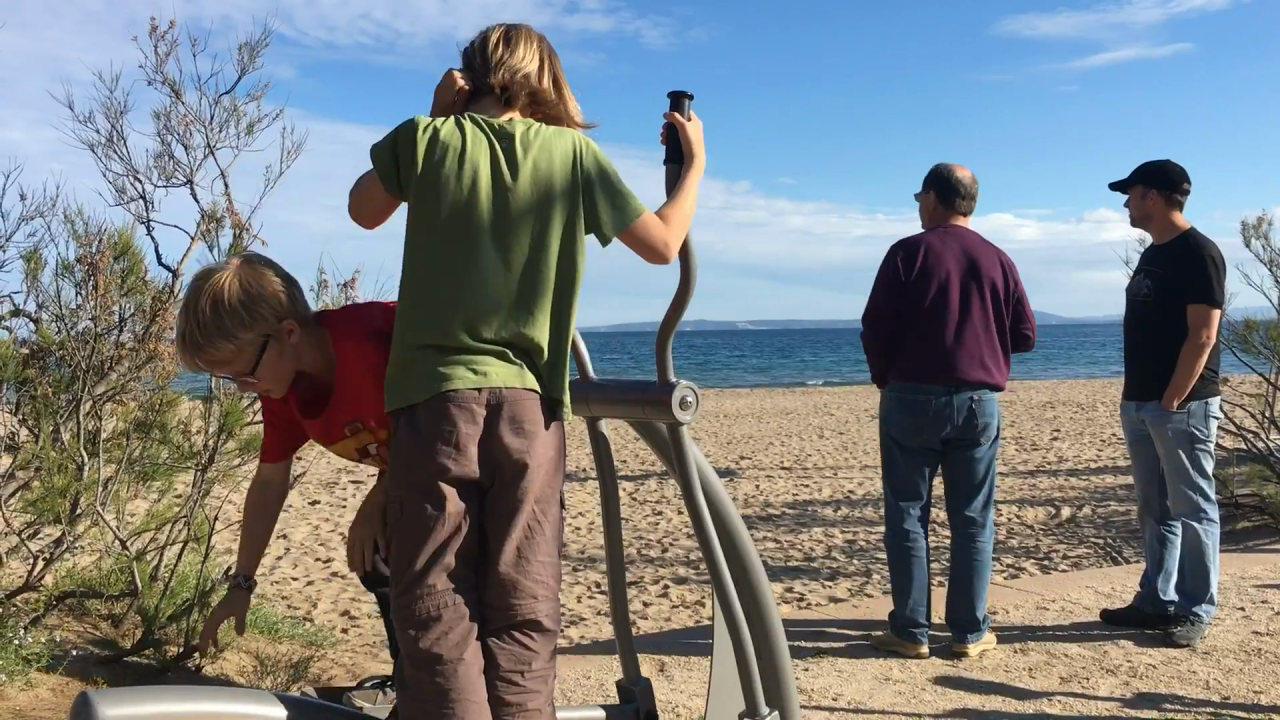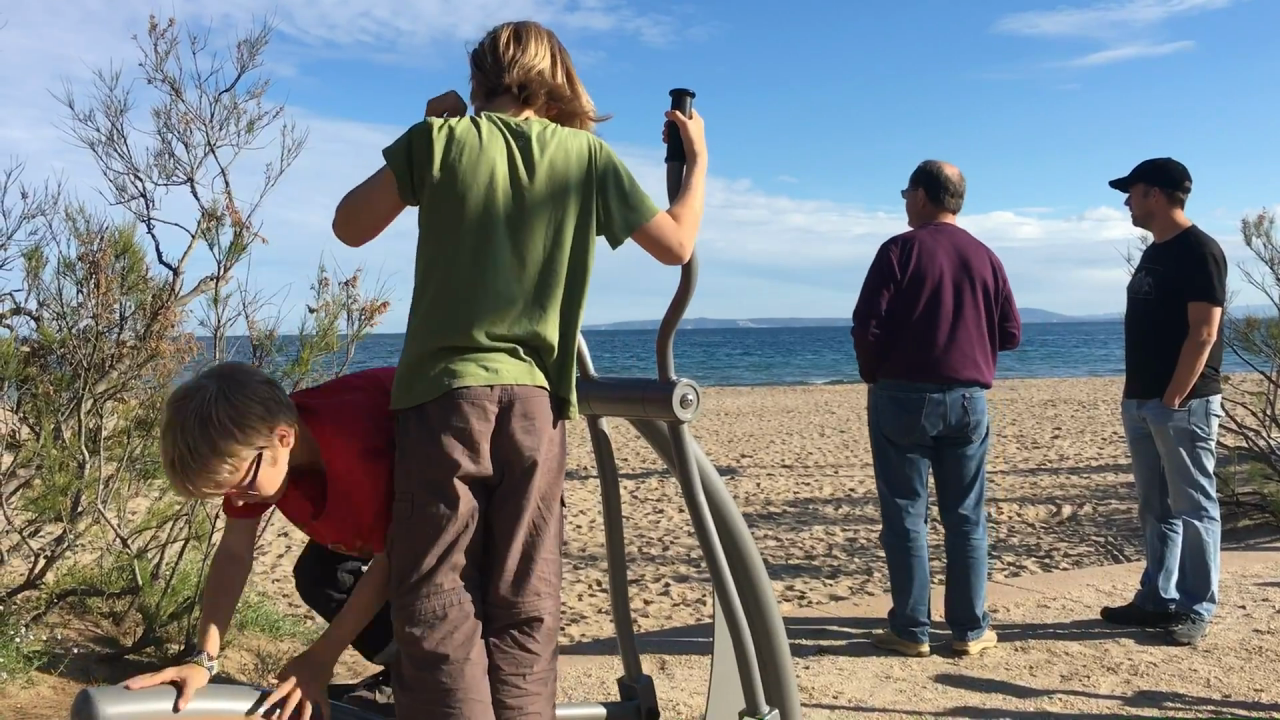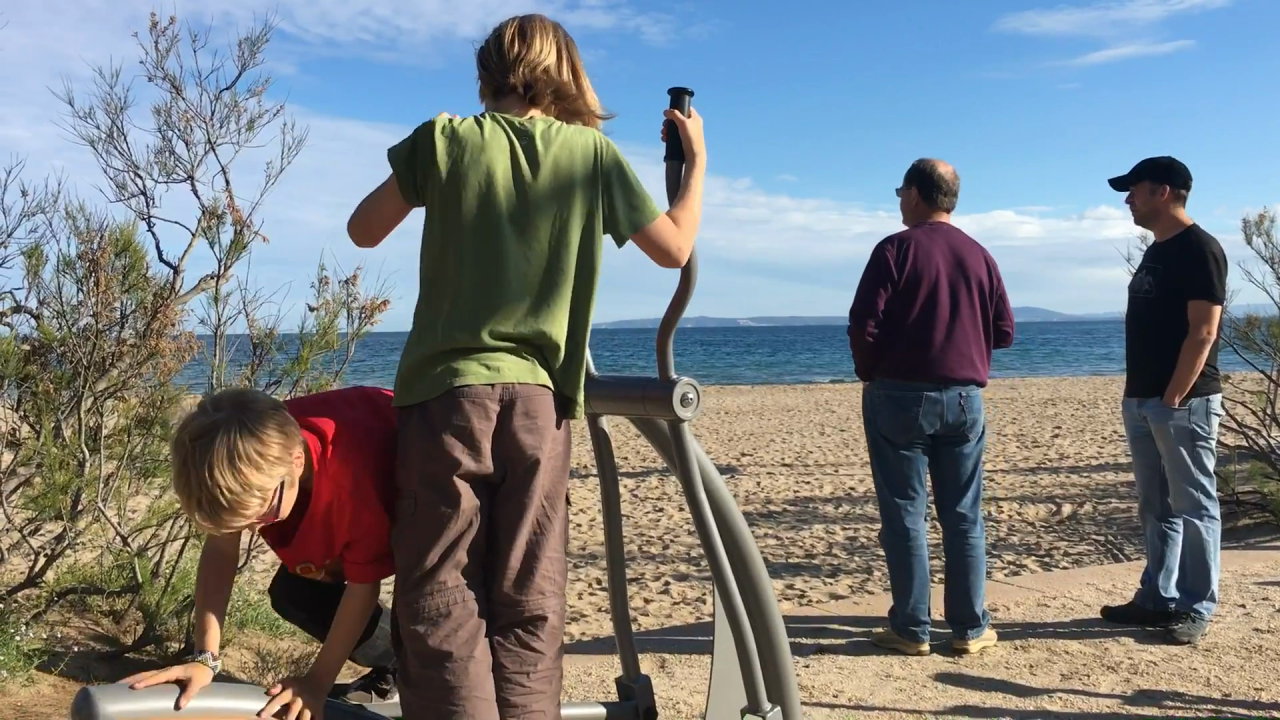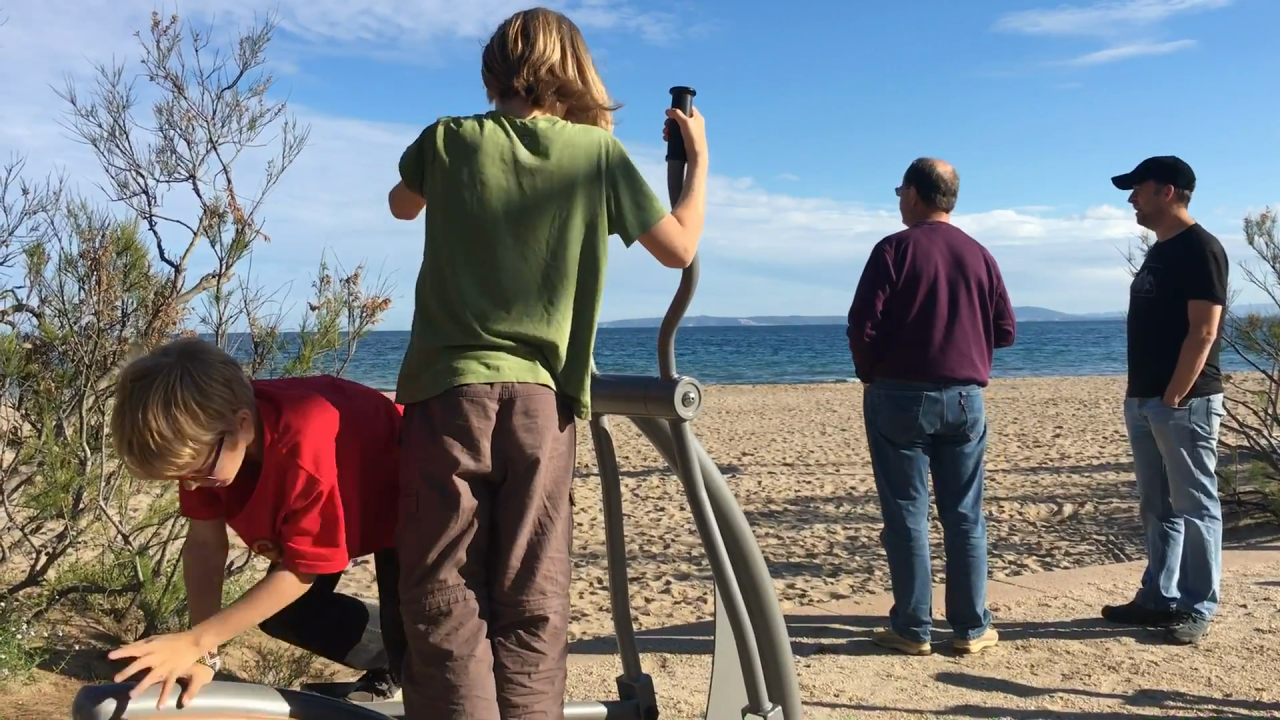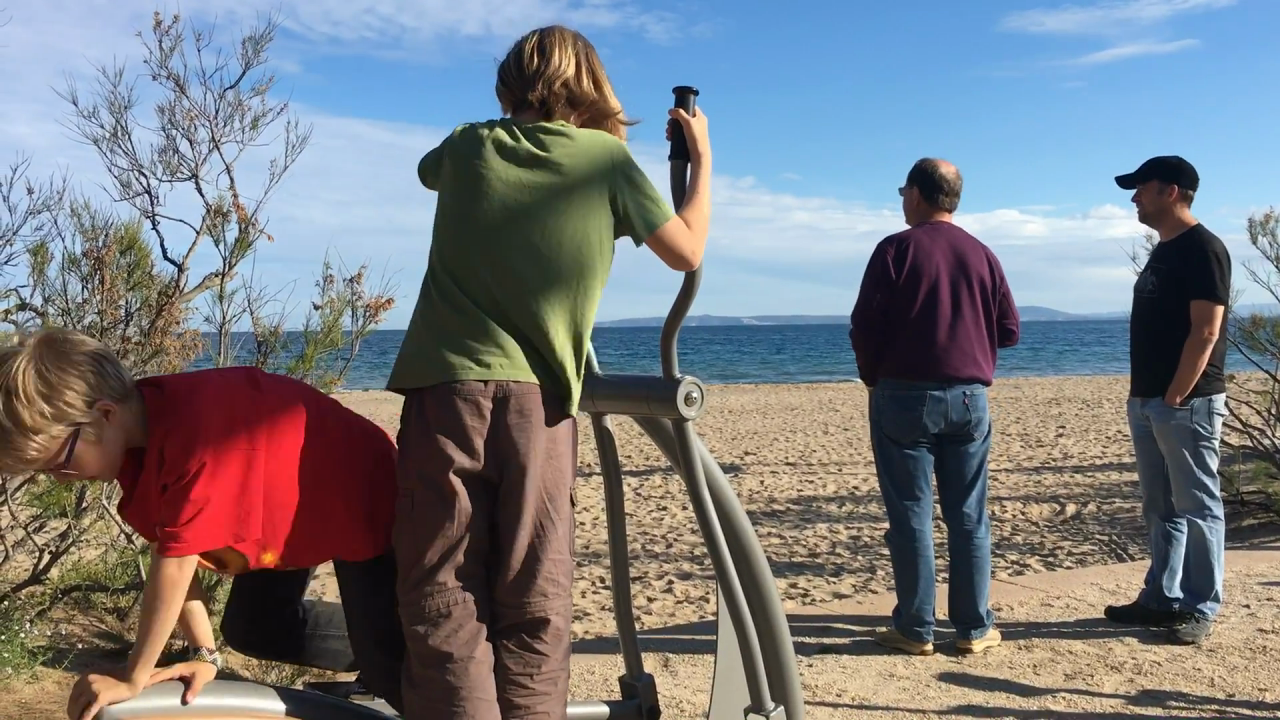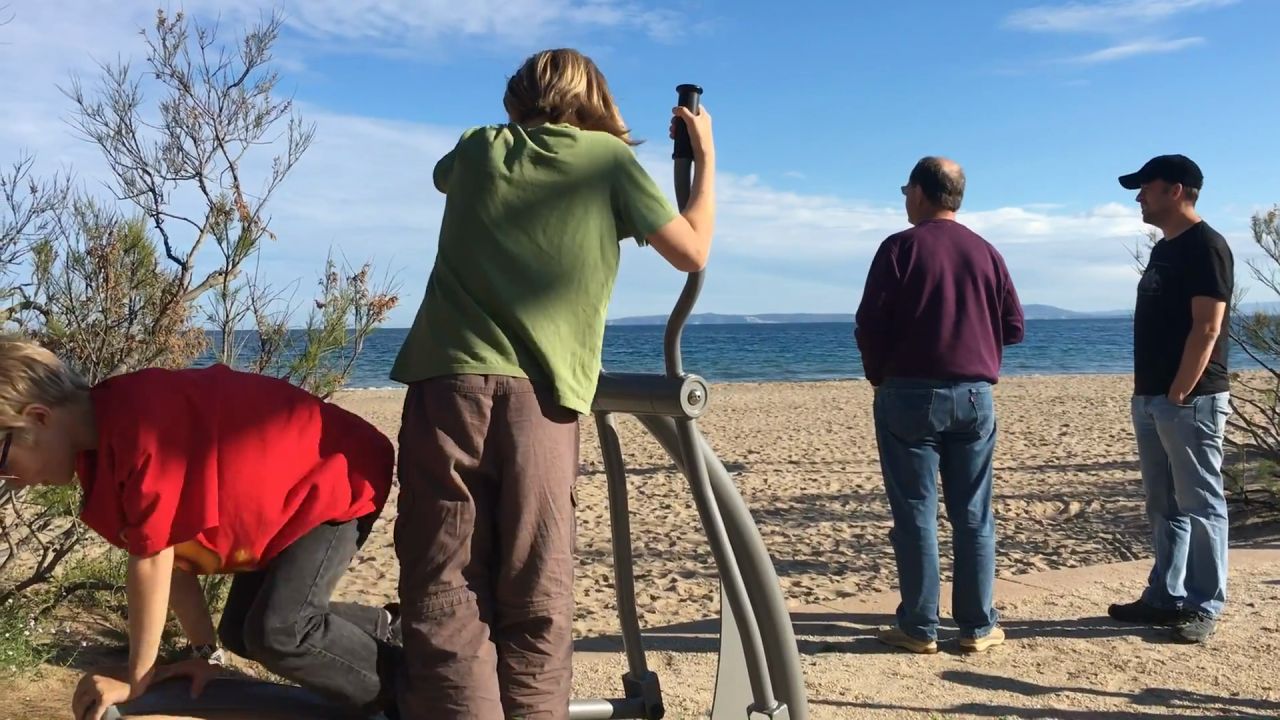
dt=0.3s
person 1, frame 1
left shoulder: (426, 141)
right shoulder: (571, 151)
left elbow: (363, 212)
right elbow: (662, 243)
right wrist: (694, 161)
left hip: (434, 396)
right hip: (527, 401)
left knee: (437, 606)
right knee: (523, 610)
person 1, frame 2
left shoulder: (441, 139)
right shoulder: (585, 154)
left elbow: (349, 228)
right elbow: (677, 244)
right wrist: (698, 159)
left hip: (445, 393)
right hip: (533, 399)
left knee: (437, 602)
right knee: (524, 606)
person 1, frame 3
left shoulder: (444, 139)
right shoulder: (591, 153)
left elbow: (363, 231)
right elbow: (674, 249)
right wrist: (696, 158)
left hip: (447, 392)
right hip: (538, 398)
left knee: (441, 598)
right knee: (528, 603)
person 1, frame 4
left shoulder: (448, 142)
right shoulder: (597, 152)
left elbow: (403, 206)
right elbow: (680, 248)
right wrist: (698, 157)
left hip: (451, 391)
right hip: (542, 398)
left knee: (446, 598)
right knee: (532, 602)
person 1, frame 5
left shoulder: (466, 147)
right shoulder: (604, 156)
right elbow: (687, 251)
right wrist: (701, 157)
left hip: (448, 389)
right hip: (538, 399)
left knee: (445, 599)
right knee: (533, 604)
person 1, frame 6
left shoulder: (476, 149)
right shoulder: (607, 157)
right elbow: (693, 253)
right wrist: (705, 158)
left hip: (447, 385)
right hip: (538, 396)
left knee: (445, 602)
right knee: (536, 603)
person 2, frame 1
left shoulder: (907, 253)
right shoulder: (997, 260)
left elbow: (875, 330)
right elbow: (1025, 336)
left wrist: (883, 378)
left hip: (912, 399)
right hip: (978, 402)
left knee: (907, 517)
right knee: (972, 521)
left ankle: (910, 630)
right ankle: (970, 631)
person 2, frame 2
left shoulder: (900, 250)
right shoulder: (985, 257)
left elbow: (868, 327)
right elbow: (1010, 334)
left wrist: (871, 373)
left hip: (903, 397)
right hip: (968, 399)
left knee: (906, 516)
right knee: (966, 517)
left ankle: (911, 630)
right ankle: (970, 628)
person 2, frame 3
left shoulder: (896, 249)
right shoulder: (979, 256)
left elbow: (865, 326)
right elbow: (1004, 331)
left wrist: (868, 373)
left hip: (900, 396)
right hip: (965, 398)
left knee: (905, 514)
right knee: (964, 516)
left ankle: (911, 629)
right ankle: (970, 627)
person 2, frame 4
left shoulder: (894, 249)
right shoulder: (979, 255)
left elbow: (863, 327)
right elbow: (1005, 330)
left wrist: (869, 374)
left hip: (900, 396)
right hip: (965, 398)
left knee: (906, 514)
right knee: (965, 516)
left ankle: (912, 628)
right ankle: (971, 627)
person 2, frame 5
left shoulder: (896, 249)
right shoulder: (982, 254)
left elbow: (865, 327)
right elbow: (1009, 330)
left wrist: (872, 377)
left hip: (905, 396)
right hip: (970, 398)
left knee: (911, 515)
right knee: (969, 516)
left ankle: (915, 628)
right ankle: (974, 627)
person 2, frame 6
left shoulder: (900, 248)
right shoulder: (986, 252)
left elbow: (870, 324)
right elbow: (1014, 327)
left wrist: (878, 376)
left hip: (910, 394)
right hip: (975, 395)
left knee: (915, 513)
right knee: (973, 514)
left ankle: (919, 627)
right ankle: (978, 625)
person 3, frame 1
left shoulder: (1198, 254)
right shoulder: (1152, 254)
left elbow: (1203, 337)
left wrist: (1172, 400)
right wrist: (1134, 395)
left hip: (1182, 405)
right hip: (1140, 404)
left knee: (1192, 510)
right knee: (1155, 510)
left ankle: (1195, 611)
right ankle: (1157, 600)
person 3, frame 2
left shoulder: (1199, 251)
right shoulder: (1153, 252)
left elbow: (1203, 334)
left wrist: (1174, 398)
right wrist: (1133, 394)
left hip: (1183, 404)
right hip: (1141, 401)
left knee: (1192, 508)
right knee: (1156, 508)
left ankle: (1196, 609)
right ankle: (1158, 598)
person 3, frame 3
left shoulder: (1200, 249)
right shoulder: (1155, 250)
left elbow: (1203, 333)
left wrist: (1174, 397)
right wrist: (1135, 393)
left hip: (1183, 402)
right hip: (1142, 401)
left knee: (1193, 507)
right knee: (1156, 507)
left ankle: (1196, 608)
right ankle: (1158, 597)
person 3, frame 4
left shoulder: (1200, 249)
right shoulder: (1159, 250)
left elbow: (1203, 332)
left wrist: (1174, 396)
left hip: (1184, 402)
right hip: (1143, 400)
left knee: (1195, 507)
right knee: (1158, 507)
left ankle: (1197, 608)
right ankle: (1159, 598)
person 3, frame 5
left shoulder: (1203, 249)
right shoulder: (1162, 250)
left elbow: (1206, 333)
left wrist: (1176, 396)
left hip: (1186, 402)
right hip: (1147, 400)
left knee: (1196, 507)
right knee: (1161, 508)
left ankle: (1199, 608)
right ankle: (1162, 597)
person 3, frame 6
left shoulder: (1206, 246)
right shoulder: (1163, 249)
left elbow: (1206, 330)
left wrist: (1179, 394)
right wrist: (1146, 392)
left hip: (1190, 400)
right hip: (1149, 398)
left knee: (1200, 505)
right knee: (1164, 506)
left ankle: (1204, 607)
right ankle: (1165, 596)
person 4, frame 1
left shoulder: (372, 346)
right shoulder: (282, 392)
right elbow: (269, 483)
left wrist: (377, 503)
right wrist: (240, 586)
right knee: (381, 563)
person 4, frame 2
left shoulder: (357, 453)
right shoulder: (255, 455)
left elbow: (390, 560)
right elbow: (235, 552)
left wrist: (321, 660)
right wrist: (203, 659)
right knee: (317, 576)
person 4, frame 3
left shoulder: (346, 474)
left elbow: (363, 585)
right elbow: (221, 549)
left wrist: (318, 681)
right wrist: (205, 658)
right knee: (292, 594)
right ankle: (395, 666)
person 4, frame 4
left shoulder: (304, 453)
right shoulder: (204, 443)
left elbow: (301, 572)
right elbow: (204, 542)
left wrist: (188, 643)
right wrist: (202, 654)
left hip: (397, 503)
left knee: (406, 644)
right knee: (282, 612)
right ankle: (390, 669)
person 4, frame 5
left shoulder: (195, 435)
right shoulder: (140, 430)
left elbow: (175, 562)
right elbow: (167, 547)
left wrist: (133, 678)
right wrist: (205, 654)
left hip: (360, 499)
left knee: (386, 667)
right knee: (247, 629)
right ankle: (369, 660)
person 4, frame 6
left shoulder: (138, 420)
right shoulder: (99, 453)
left elbow: (153, 561)
right elbow: (173, 552)
left wrist: (136, 679)
right wrist: (205, 655)
left hip: (336, 476)
right hip: (285, 487)
left knee: (280, 632)
right knee: (259, 628)
right ankle: (379, 634)
